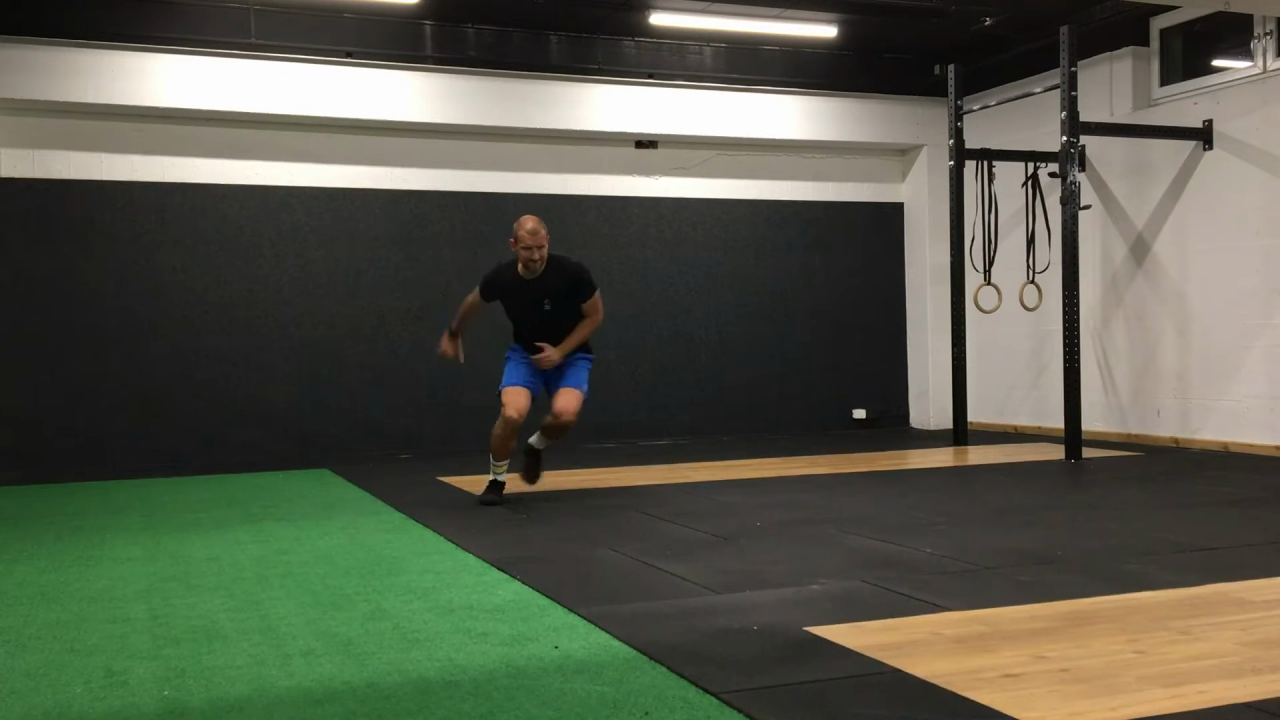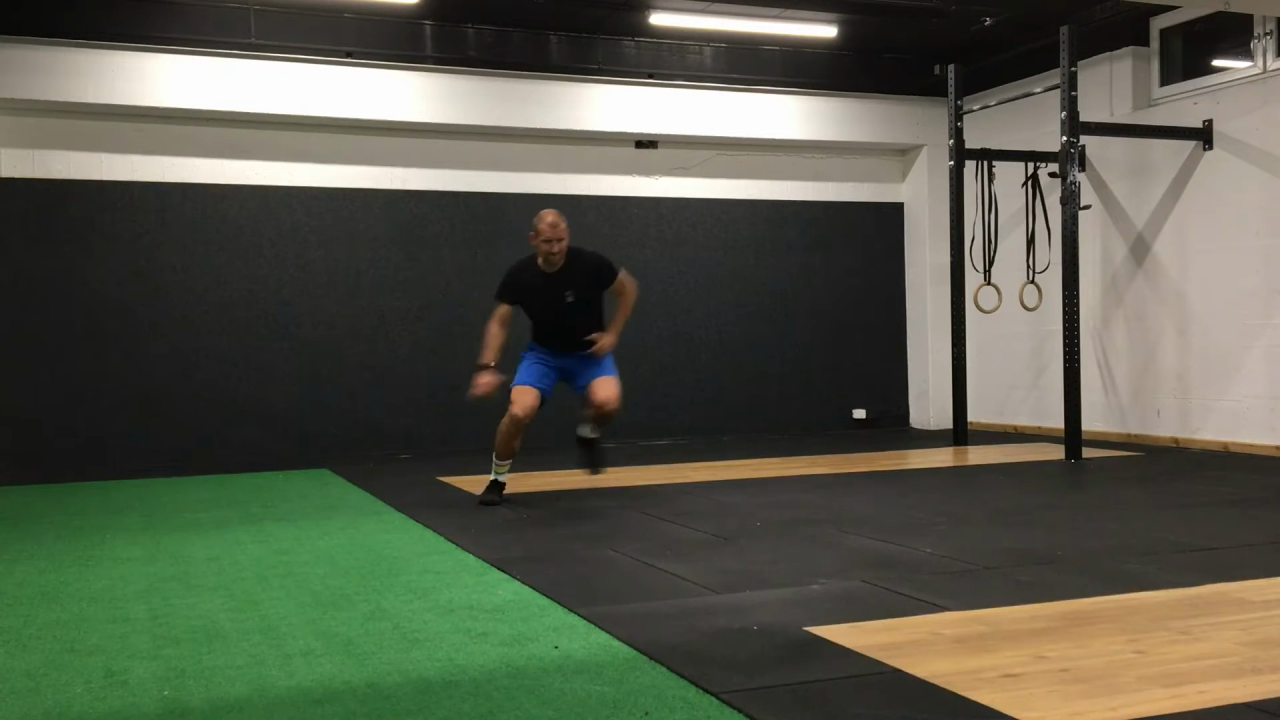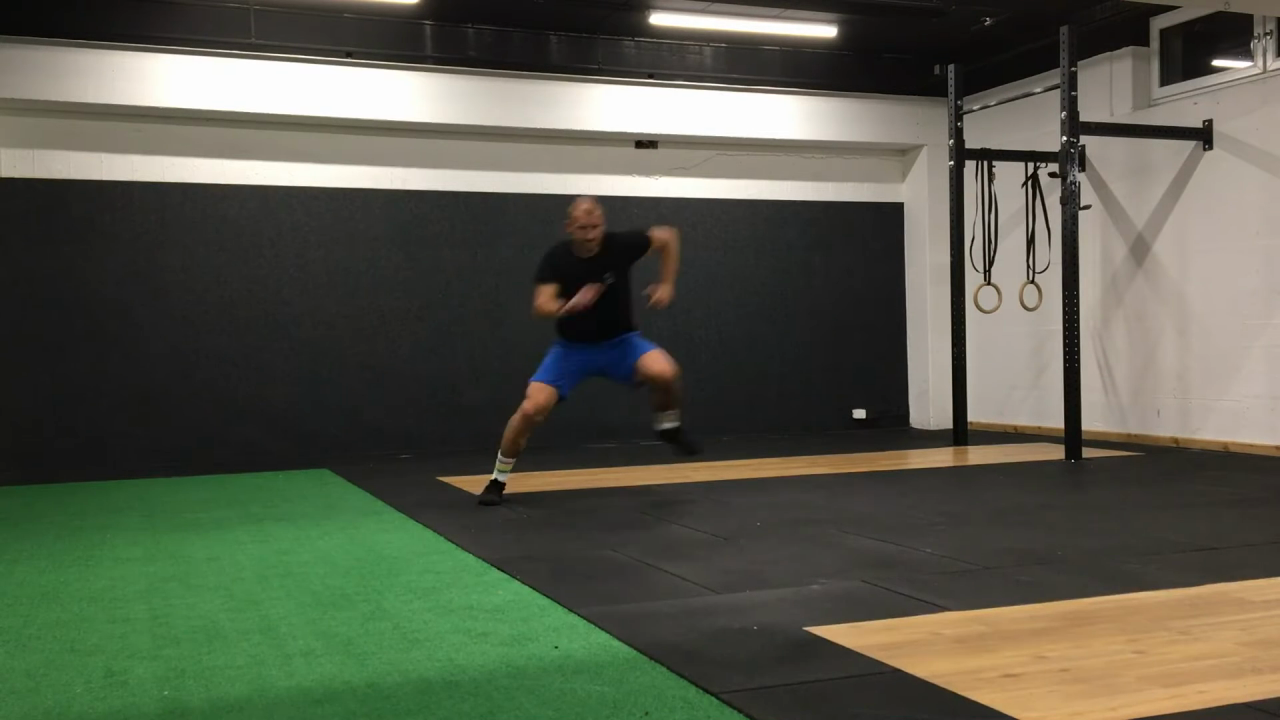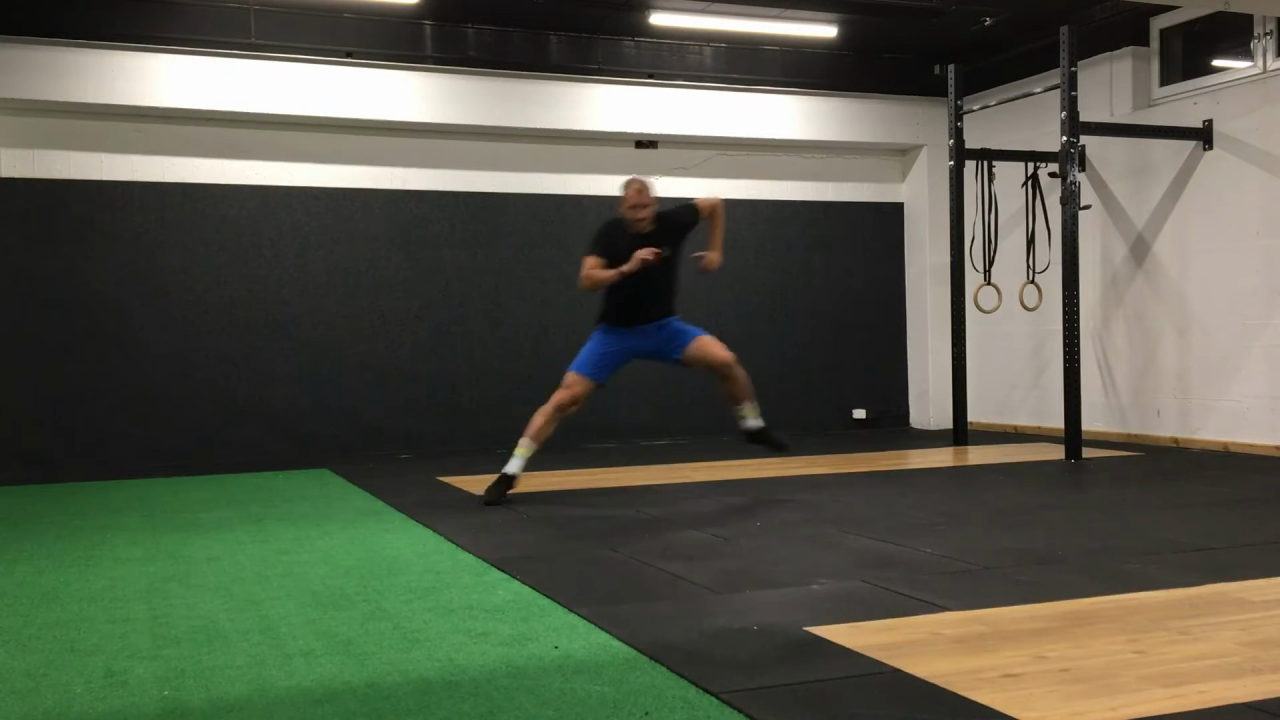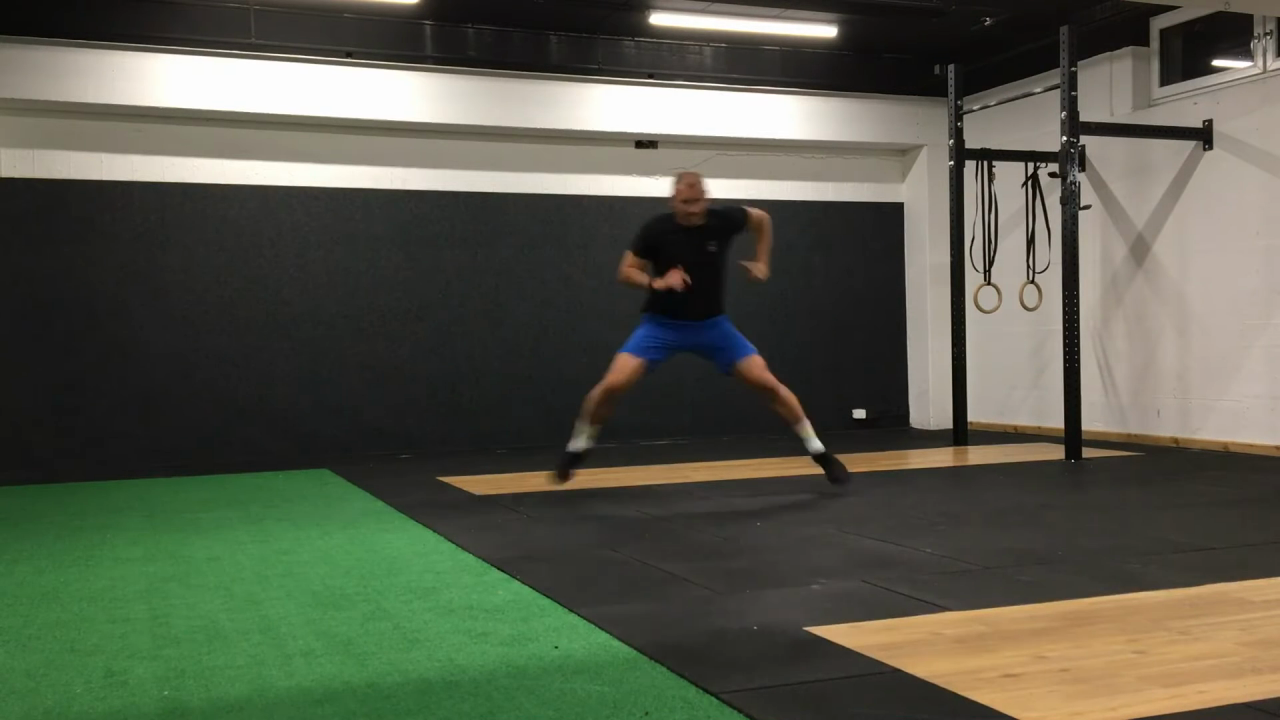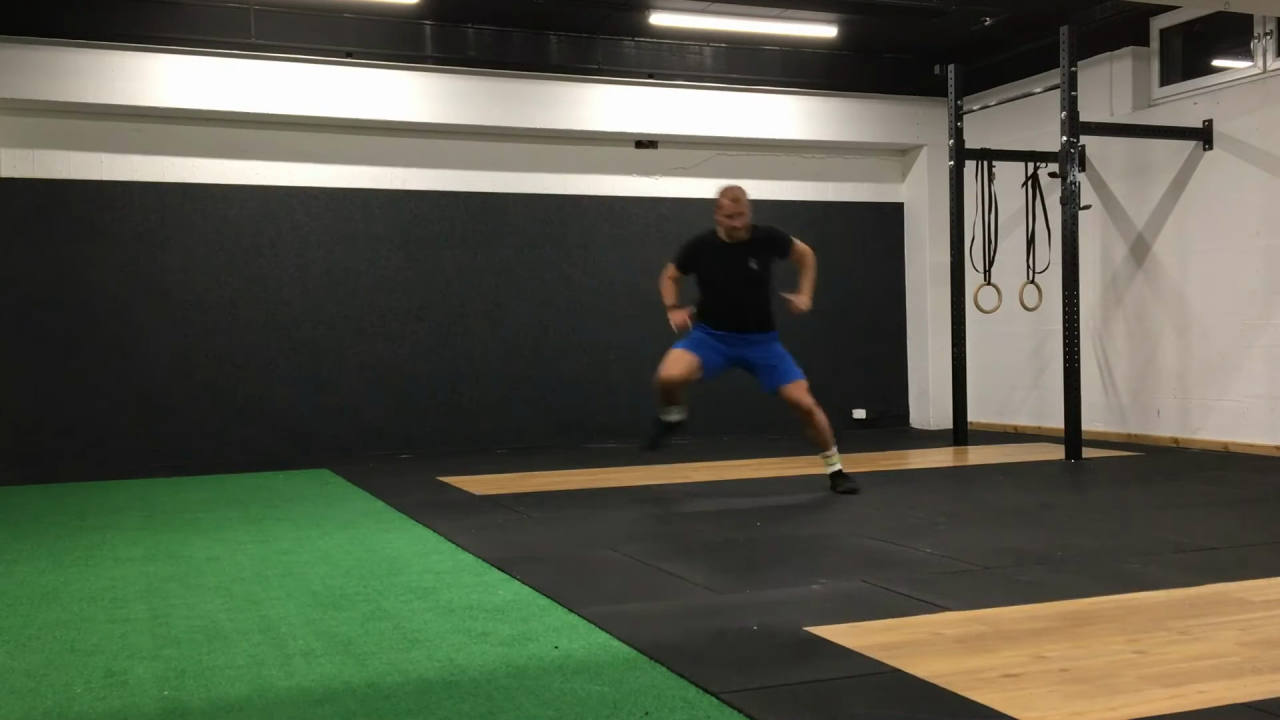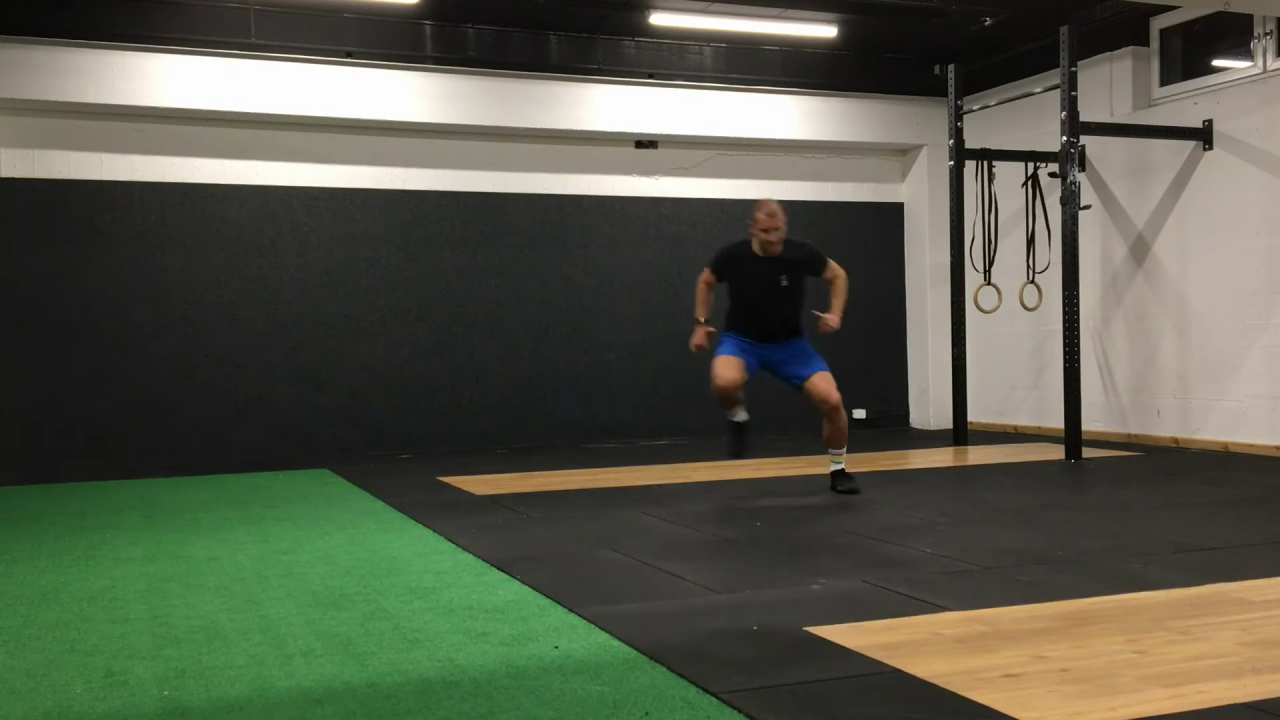
dt=0.1s
person 1, frame 1
left shoulder: (572, 272)
right shoulder: (501, 277)
left elbow: (595, 316)
right elbow: (473, 303)
left wrist: (561, 351)
right wrist: (453, 334)
left hip: (570, 356)
right hip: (524, 354)
left knee: (565, 414)
right knee: (512, 415)
left ankle: (537, 445)
right ankle: (497, 480)
person 1, frame 2
left shoulder: (589, 264)
right shoulder: (519, 274)
left elbow: (627, 290)
right elbow: (498, 322)
left wrist: (613, 334)
right wrist: (487, 368)
left hip: (589, 353)
right hip: (544, 353)
left knee: (606, 403)
right knee: (519, 414)
left ankle: (588, 434)
right ankle: (497, 480)
person 1, frame 3
left shoulder: (622, 244)
right shoulder: (556, 258)
left elbow: (668, 238)
right elbow: (541, 306)
left wrist: (666, 284)
right wrist: (569, 305)
left hip: (621, 341)
right hip: (572, 347)
left knee: (665, 373)
right knee: (530, 410)
left ankle: (668, 425)
right ankle: (498, 480)
person 1, frame 4
left shoulder: (672, 221)
right shoulder: (609, 232)
left elbow: (714, 205)
right elbow: (587, 279)
left wrist: (715, 250)
right wrist: (627, 268)
left hip: (662, 325)
right hip: (615, 331)
left knee: (725, 362)
right knee: (566, 399)
left ankle: (752, 425)
right ankle: (511, 473)
person 1, frame 5
left shoulder: (723, 219)
right shoulder: (656, 230)
left elbow: (762, 219)
right elbow: (626, 271)
left wrist: (762, 262)
right wrist: (656, 283)
left hip: (711, 324)
right hip: (662, 323)
left knee: (767, 384)
right knee: (614, 384)
left ankle: (817, 451)
right ankle: (579, 447)
person 1, frame 6
left shoulder: (766, 237)
right shoulder: (699, 246)
left elbow: (805, 254)
right elbow: (668, 278)
left wrist: (805, 294)
right wrist: (673, 308)
left hip: (760, 339)
right hip: (710, 334)
left knee: (804, 405)
right knee: (669, 377)
left ankle: (835, 469)
right ankle: (671, 416)
person 1, frame 7
left shoulder: (801, 253)
right shoulder: (732, 256)
left elbow: (838, 275)
right elbow: (705, 282)
left wrist: (835, 314)
right wrist: (701, 323)
left hip: (789, 343)
right hip: (742, 340)
left knee: (832, 400)
right knee: (726, 383)
left ankle: (838, 469)
right ankle: (738, 419)
